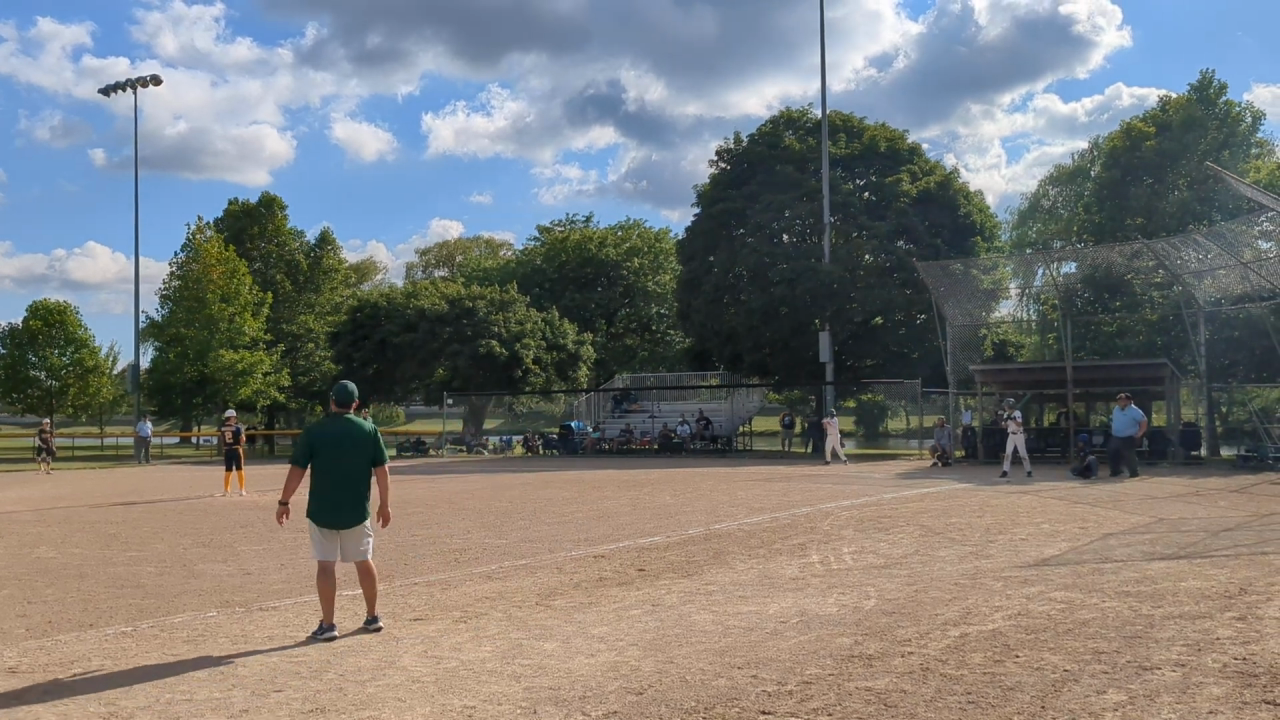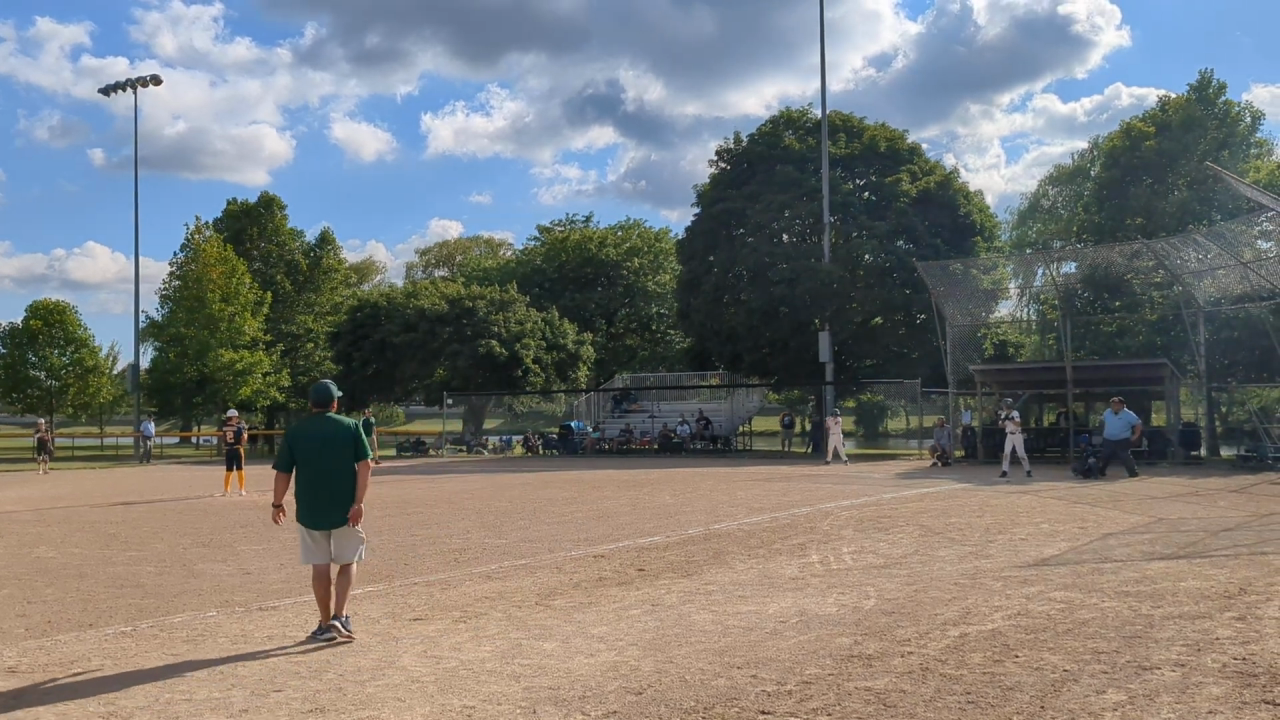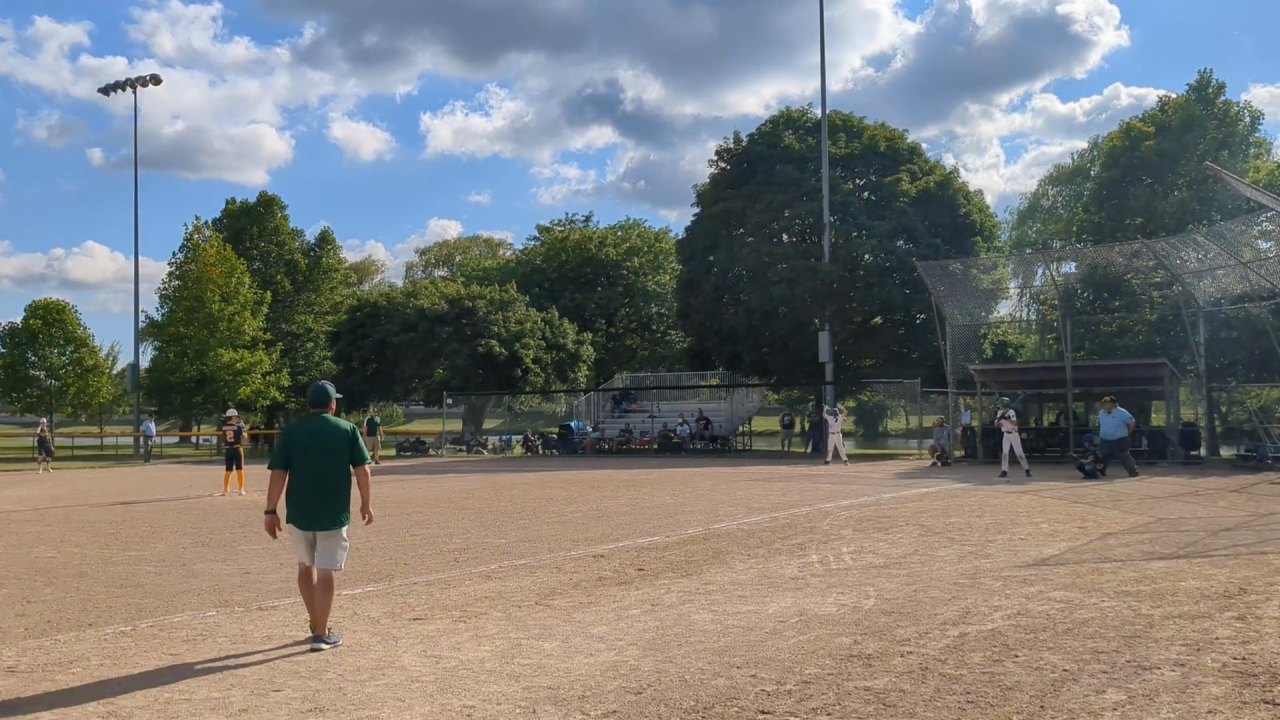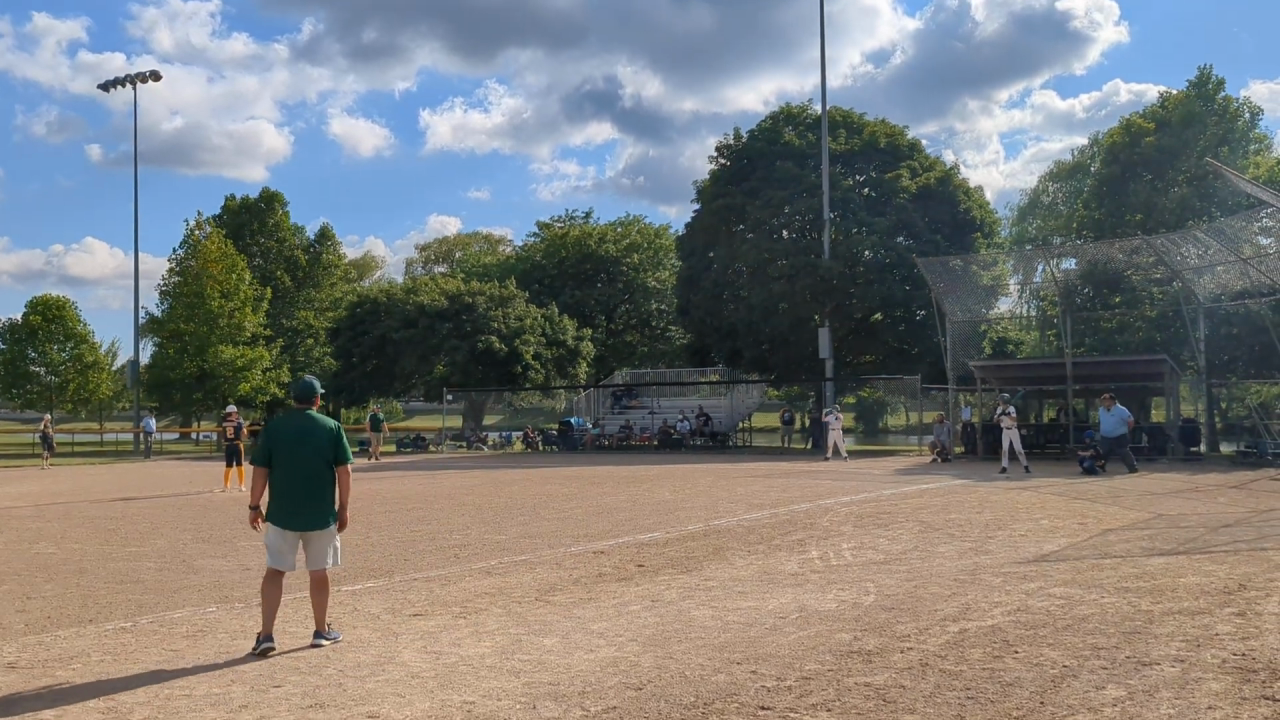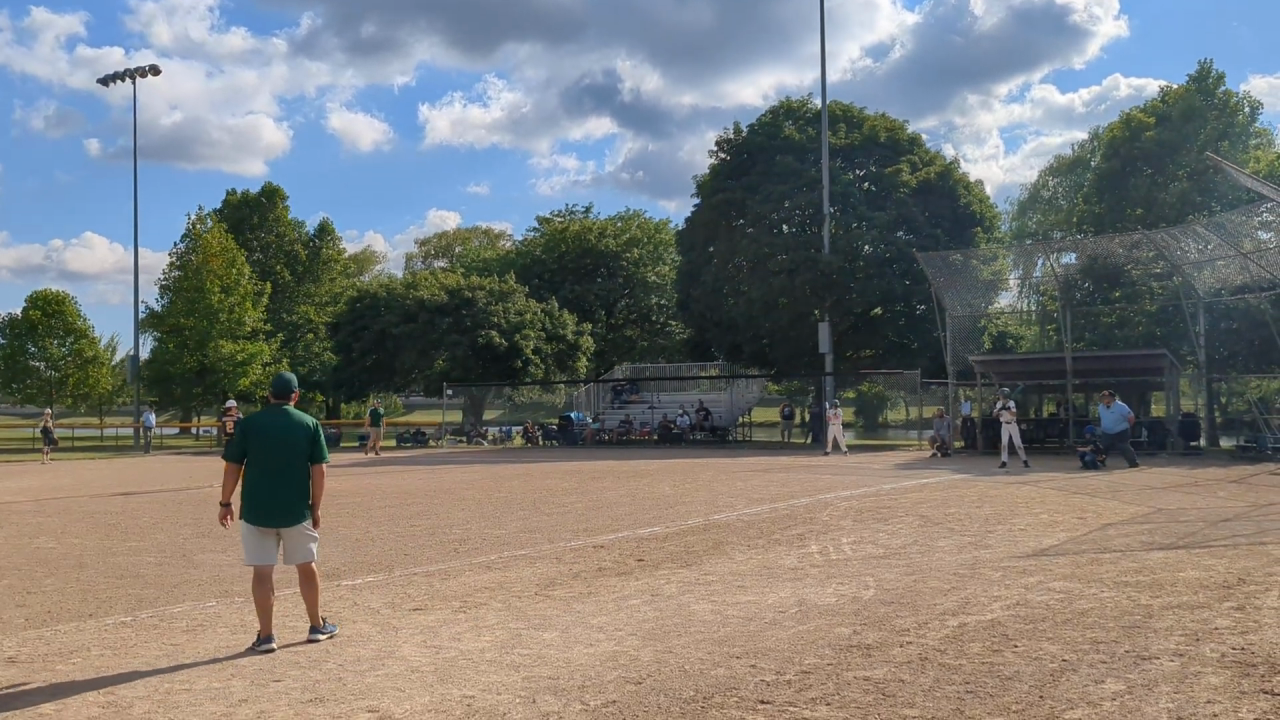
dt=0.4s
person 1, frame 1
left shoulder: (314, 430)
right shoulder: (369, 430)
left elbow: (297, 470)
right elbow: (382, 470)
left wrist: (284, 502)
right wrist: (384, 504)
left hip: (321, 510)
right hip: (357, 510)
left knee: (326, 565)
right knee: (364, 562)
left ankle: (328, 624)
right ankle: (372, 617)
person 1, frame 2
left shoulder: (294, 432)
right shoulder: (351, 427)
left elbow: (282, 474)
right elbow: (365, 465)
left wrist: (277, 504)
right wrist: (358, 502)
left hip: (309, 512)
right hip: (344, 510)
left knee: (320, 568)
right knee: (348, 562)
left ankle: (326, 623)
right ankle: (340, 617)
person 1, frame 3
left shoulder: (290, 431)
right shoulder: (348, 429)
left elbow: (278, 474)
right elbow: (362, 470)
left wrist: (271, 511)
right wrist: (366, 504)
left hip: (299, 513)
right hip: (334, 514)
left knee: (306, 568)
right knee: (326, 572)
left ankle: (316, 624)
right ankle: (321, 634)
person 1, frame 4
left shoulder: (273, 427)
right shoulder: (332, 427)
left elbow: (260, 471)
right elbow: (344, 471)
left wrist: (254, 506)
right wrist: (343, 508)
left hip: (281, 514)
right hip: (320, 514)
left knee: (275, 572)
right knee: (319, 572)
left ankle: (266, 635)
right ankle: (322, 631)
person 1, frame 5
left shoulder: (248, 423)
right shoulder: (309, 424)
left elbow: (233, 467)
right elbow: (319, 470)
left wrist: (225, 503)
right wrist: (315, 507)
left hip: (256, 510)
right hip: (296, 510)
left knee: (262, 571)
right knee: (306, 565)
left ankle: (266, 635)
right ankle: (317, 625)
